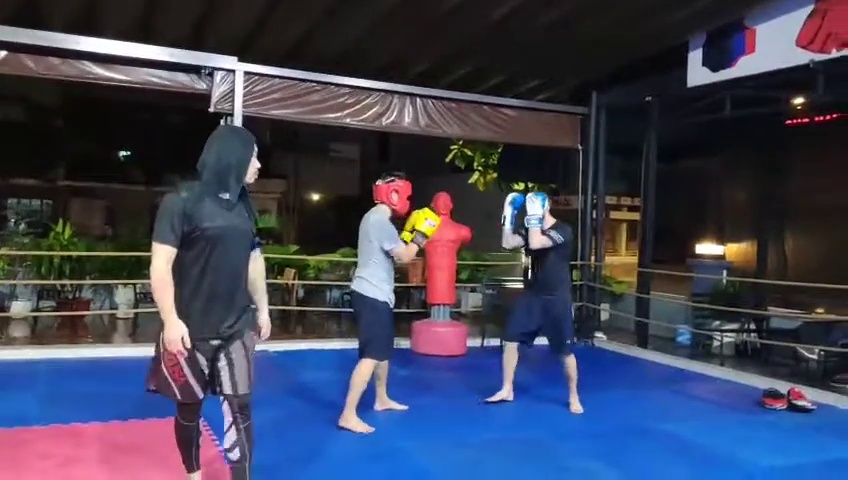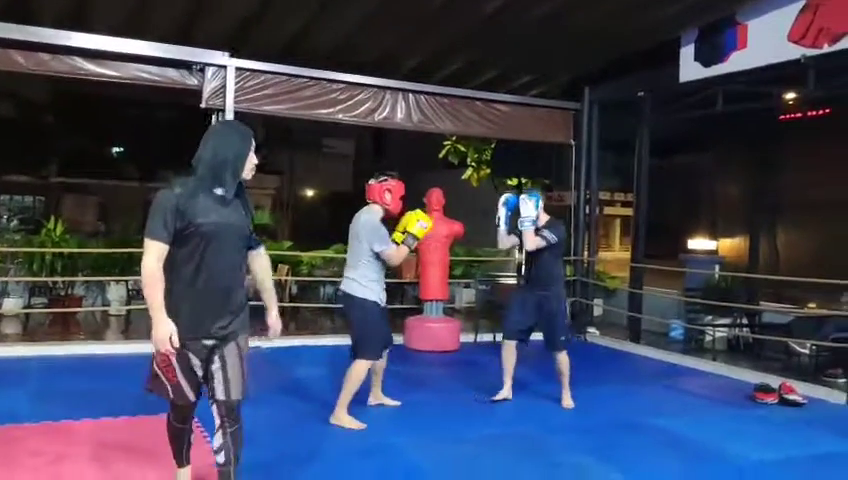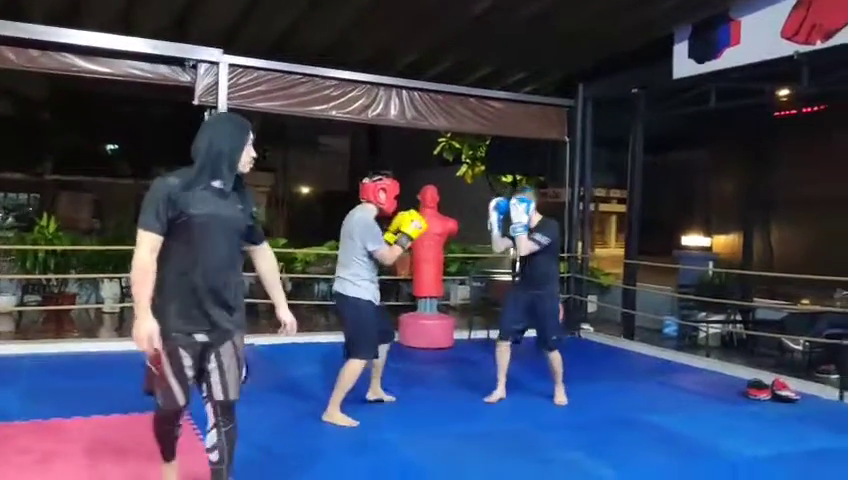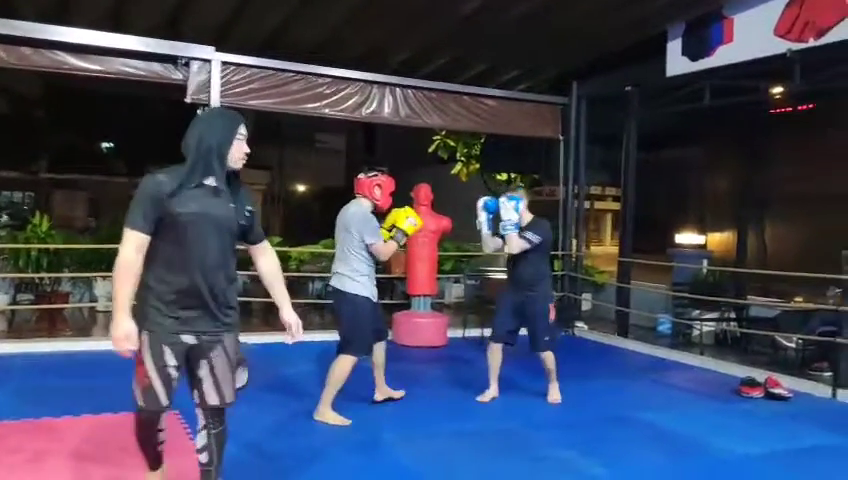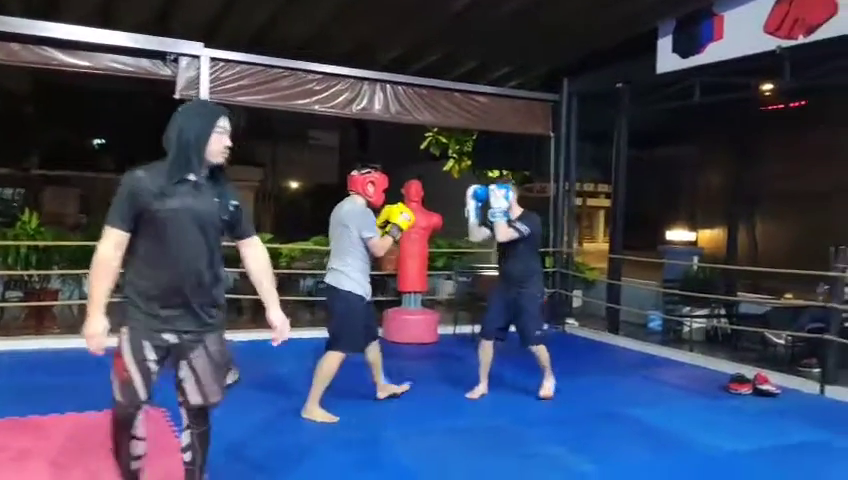
dt=0.1s
person 1, frame 1
left shoulder: (243, 206)
right shoulder: (181, 202)
right elbow: (160, 265)
left wrist: (262, 309)
right wrist: (171, 319)
left hip: (235, 325)
right hip: (191, 326)
left knee: (239, 405)
right knee: (189, 404)
person 1, frame 2
left shoulder: (241, 203)
right shoulder: (176, 198)
left elbow: (257, 257)
right elbow: (152, 261)
left wrist: (272, 307)
right wrist: (160, 318)
left hip: (231, 325)
right hip: (185, 325)
left knee: (229, 408)
right knee: (183, 405)
person 1, frame 3
left shoulder: (241, 199)
right shoulder: (170, 188)
left elbow: (262, 254)
right elbow: (145, 253)
left wrist: (282, 306)
right wrist: (143, 313)
left hip: (226, 322)
right hip: (176, 320)
left knee: (223, 407)
right knee: (170, 405)
person 1, frame 4
left shoulder: (238, 197)
right shoulder: (160, 186)
left elbow: (262, 253)
right elbow: (131, 251)
left wrist: (285, 307)
right wrist: (122, 313)
left hip: (219, 324)
right hip: (163, 320)
left knee: (214, 409)
right knee: (151, 408)
person 1, frame 5
left shoulder: (225, 193)
right shoulder: (141, 182)
left elbow: (252, 249)
right elbow: (111, 249)
left wrist: (273, 307)
right wrist: (96, 312)
left hip: (202, 322)
right hip: (145, 318)
left knee: (198, 409)
right knee: (127, 409)
person 2, frame 1
left shoulder: (375, 218)
right shoulder: (381, 223)
left elbow: (394, 249)
right elbow: (403, 257)
left wrist: (409, 231)
right wrist: (422, 233)
left hip: (376, 295)
right hip: (372, 296)
left knee: (384, 350)
right knee: (372, 355)
left ankle: (382, 399)
right ankle: (348, 415)
person 2, frame 2
left shoulder: (366, 217)
right shoulder: (372, 223)
left elbow: (385, 249)
right elbow: (394, 259)
left wrist: (401, 232)
right wrist: (414, 235)
left hip: (367, 295)
right hip: (362, 296)
left knee: (382, 346)
right knee: (366, 356)
left ankle: (376, 394)
right ankle: (340, 413)
person 2, frame 3
left shoulder: (358, 216)
right shoulder: (366, 222)
right elbow: (387, 258)
left wrist: (393, 232)
right wrist: (407, 236)
left hip: (363, 293)
right hip: (356, 296)
left knee: (384, 337)
right knee: (360, 355)
left ankle: (375, 389)
right ankle: (332, 410)
person 2, frame 4
left shoulder: (351, 210)
right shoulder: (363, 216)
right elbow: (382, 254)
left wrist: (388, 228)
right wrist: (403, 231)
left hip: (360, 290)
right hip: (353, 292)
left knee: (378, 336)
right knee: (352, 352)
left ankle: (381, 388)
right ankle: (323, 409)
person 2, frame 5
left shoulder: (342, 209)
right shoulder: (361, 211)
right elbow: (379, 249)
left wrist: (380, 225)
right wrist: (396, 228)
left hip: (353, 288)
right hip: (348, 290)
left knee: (371, 337)
right knee: (340, 348)
left ankle: (383, 386)
right ankle: (311, 406)
person 3, frame 1
left shoulder: (562, 230)
right shoulder: (532, 228)
left elbow: (535, 244)
right elbow: (507, 243)
left wrist: (534, 217)
right wrist: (509, 214)
left hip: (556, 299)
right hip: (532, 295)
left knee: (565, 352)
right knee: (511, 340)
left ankle: (573, 397)
right ankle: (507, 390)
person 3, frame 2
left shoulder: (556, 227)
right shoulder: (528, 228)
left elbow: (529, 245)
right elbow: (503, 244)
left wrist: (527, 218)
right wrist: (503, 215)
left hip: (551, 295)
right hip: (527, 291)
left knee: (558, 348)
right knee: (509, 338)
left ankle: (566, 392)
right ankle: (507, 388)
person 3, frame 3
left shoulder: (549, 227)
right shoulder: (520, 228)
left elbow: (523, 250)
right elbow: (498, 247)
left wrist: (518, 222)
right wrist: (495, 219)
left hip: (546, 294)
right hip: (521, 291)
left knee: (550, 348)
right knee: (503, 340)
left ankle: (559, 388)
right ankle: (500, 389)
person 3, frame 4
left shoulder: (541, 226)
right shoulder: (512, 227)
left elbow: (513, 248)
right elbow: (488, 248)
left wrist: (508, 219)
right wrist: (484, 218)
left hip: (537, 295)
right hip: (513, 293)
left knee: (542, 348)
right knee: (495, 341)
left ankle: (553, 385)
right ankle: (493, 388)
person 3, frame 5
left shoulder: (530, 220)
right shoulder: (499, 219)
left elbow: (502, 236)
right elbow: (474, 236)
left wrist: (498, 208)
right wrist: (472, 207)
left hip: (528, 291)
right hip: (504, 289)
left knee: (533, 342)
right knee: (486, 338)
left ankle: (548, 377)
right ankle: (482, 384)
person 4, frame 1
right shoulder: (461, 231)
right elbow: (466, 237)
left hip: (433, 276)
right hip: (448, 276)
left knee: (435, 309)
right knee: (446, 308)
person 4, frame 2
right shoulder: (454, 227)
right elbow: (459, 232)
left hip: (426, 272)
right hip: (441, 271)
left knee: (428, 308)
right knee: (439, 306)
person 4, frame 3
left shoulder: (411, 222)
right shoulder: (448, 224)
right elbow: (452, 233)
left hip: (420, 270)
right hip: (435, 271)
left knee: (422, 303)
right knee: (433, 302)
person 4, frame 4
right shoulder: (442, 222)
right elbow: (446, 231)
left hip: (414, 268)
right hip: (429, 267)
left knee: (416, 303)
right knee: (427, 300)
person 4, frame 5
left shoulder: (395, 216)
right shoulder: (432, 218)
right elbow: (436, 226)
left hip: (404, 265)
right hip: (420, 264)
left knee: (406, 296)
right knee: (417, 296)
